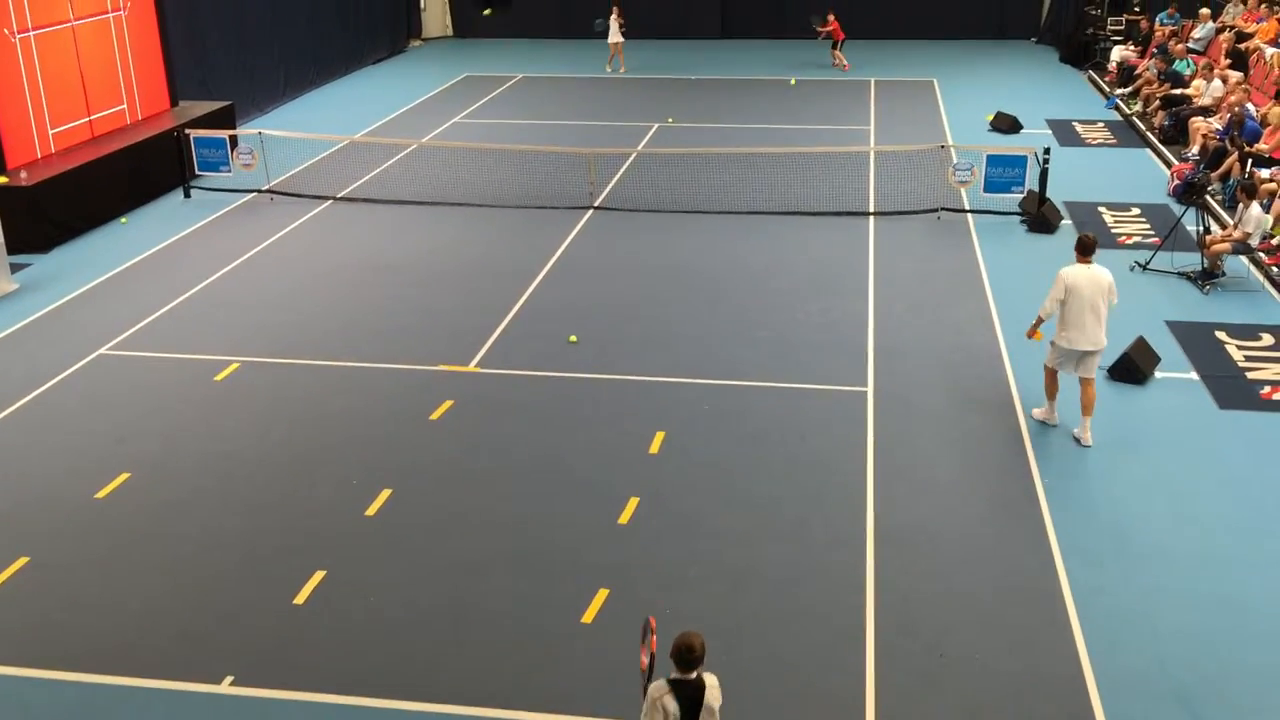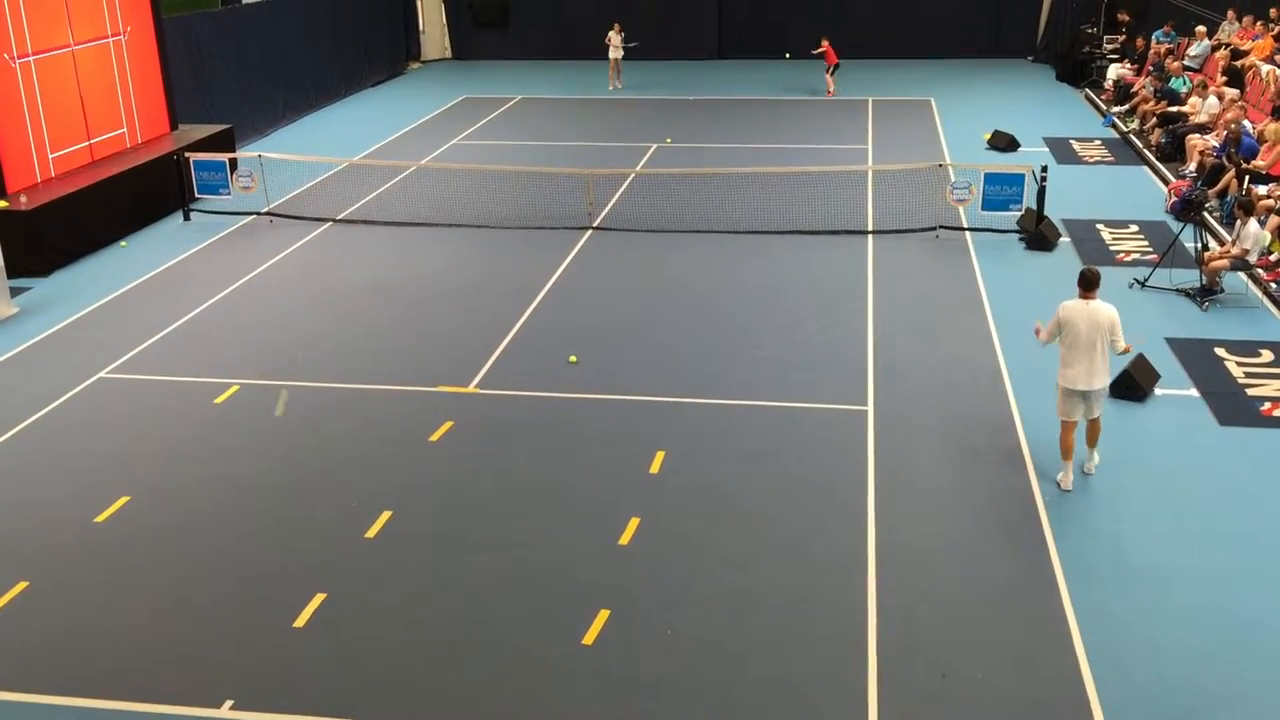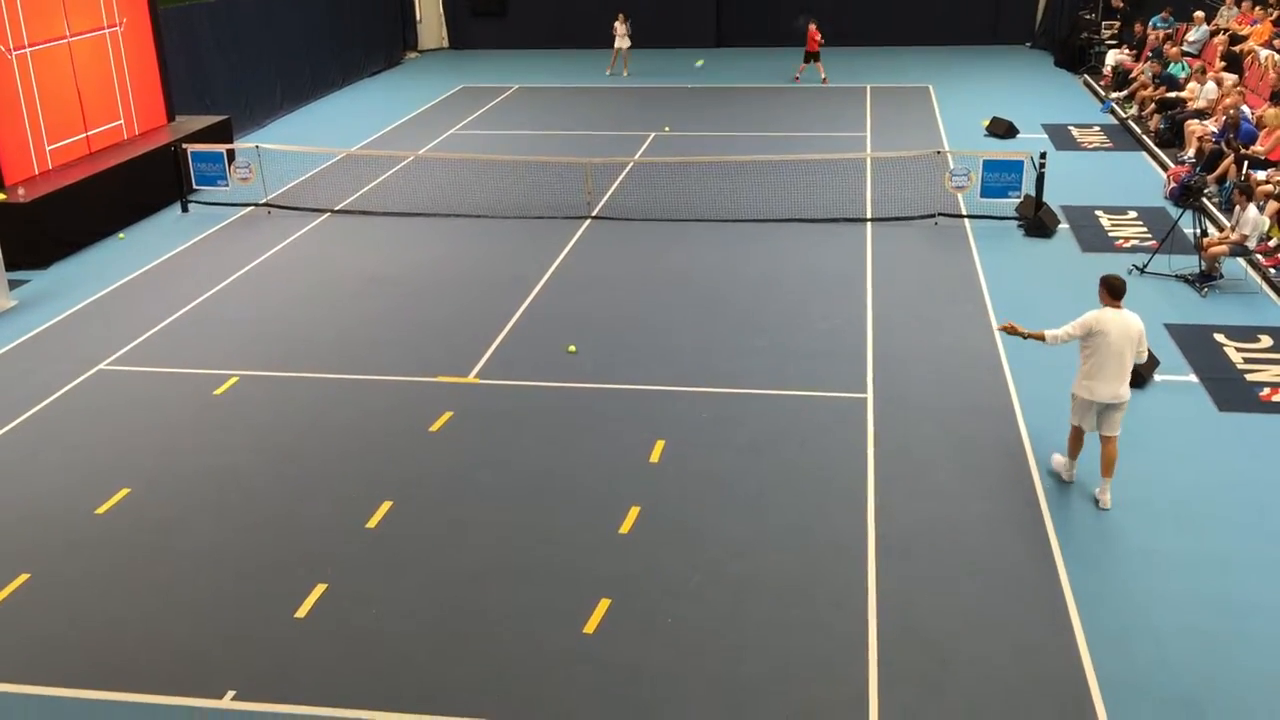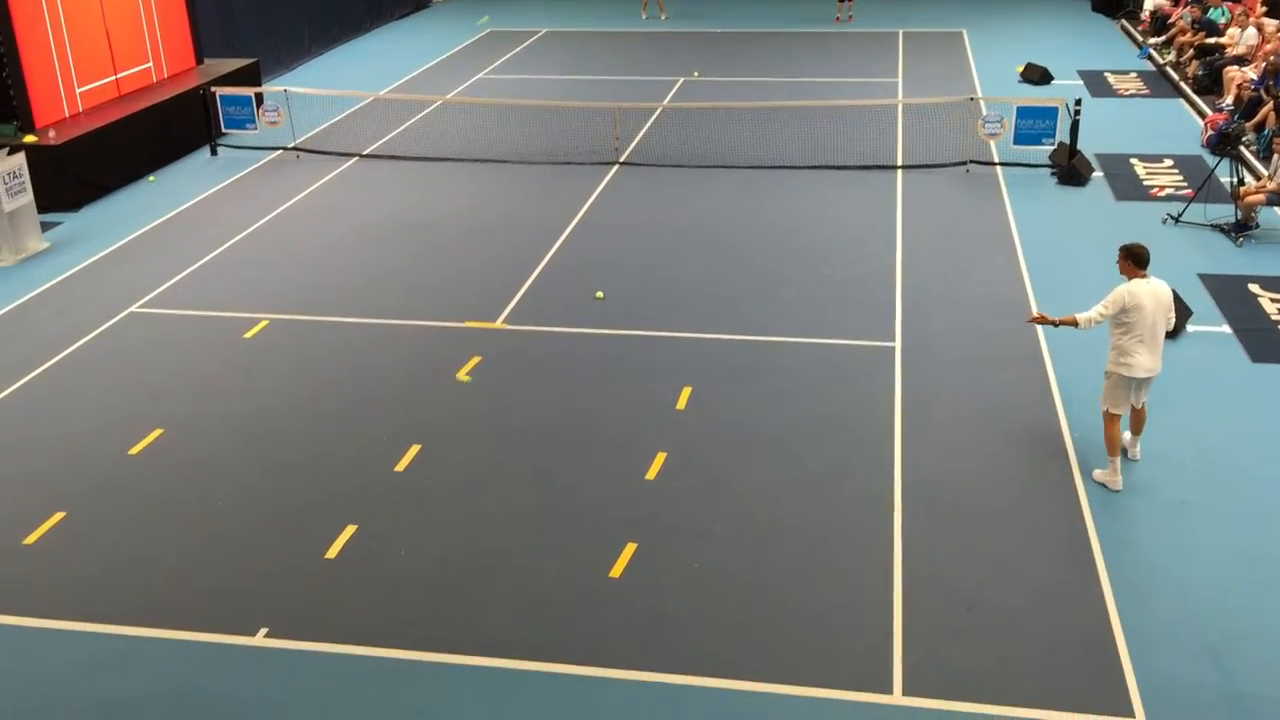
dt=0.7s
person 1, frame 1
left shoulder: (1066, 274)
right shoulder: (1106, 275)
left elbow: (1049, 307)
right elbow: (1112, 303)
left wrist: (1034, 326)
left hip: (1068, 339)
right hip: (1096, 340)
left knee: (1050, 369)
right knee: (1088, 382)
left ankle: (1050, 413)
right ankle: (1085, 431)
person 1, frame 2
left shoulder: (1065, 309)
right shoulder: (1109, 312)
left elbow: (1045, 339)
right elbow: (1118, 347)
left wrist: (1039, 332)
right wrist: (1128, 349)
left hip: (1069, 379)
right hip: (1098, 379)
left knee: (1068, 425)
right knee: (1094, 419)
left ankle: (1067, 477)
right ankle: (1091, 462)
person 1, frame 3
left shoulder: (1094, 318)
right shoulder: (1136, 322)
left elbow: (1059, 336)
right elbow: (1141, 357)
left wrist: (1023, 333)
left hip: (1089, 389)
right hip: (1119, 393)
left knee: (1077, 428)
right knee: (1109, 440)
left ankle: (1068, 469)
right ankle: (1105, 493)
person 1, frame 4
left shoulder: (1124, 293)
right shoulder: (1164, 289)
left elbow: (1091, 318)
right elbow: (1169, 324)
left wrist: (1053, 321)
left hip: (1125, 366)
right hip: (1152, 363)
left knee: (1112, 416)
right knee: (1138, 405)
left ankle: (1114, 474)
right ankle: (1133, 446)
